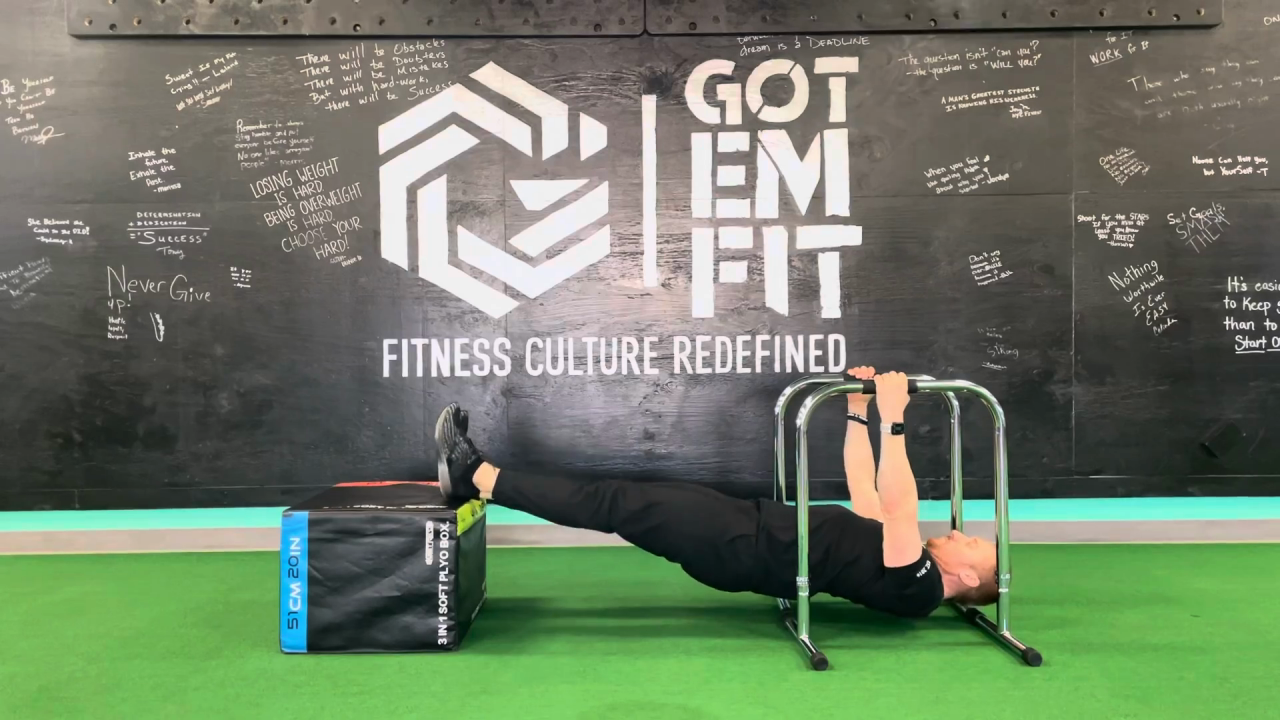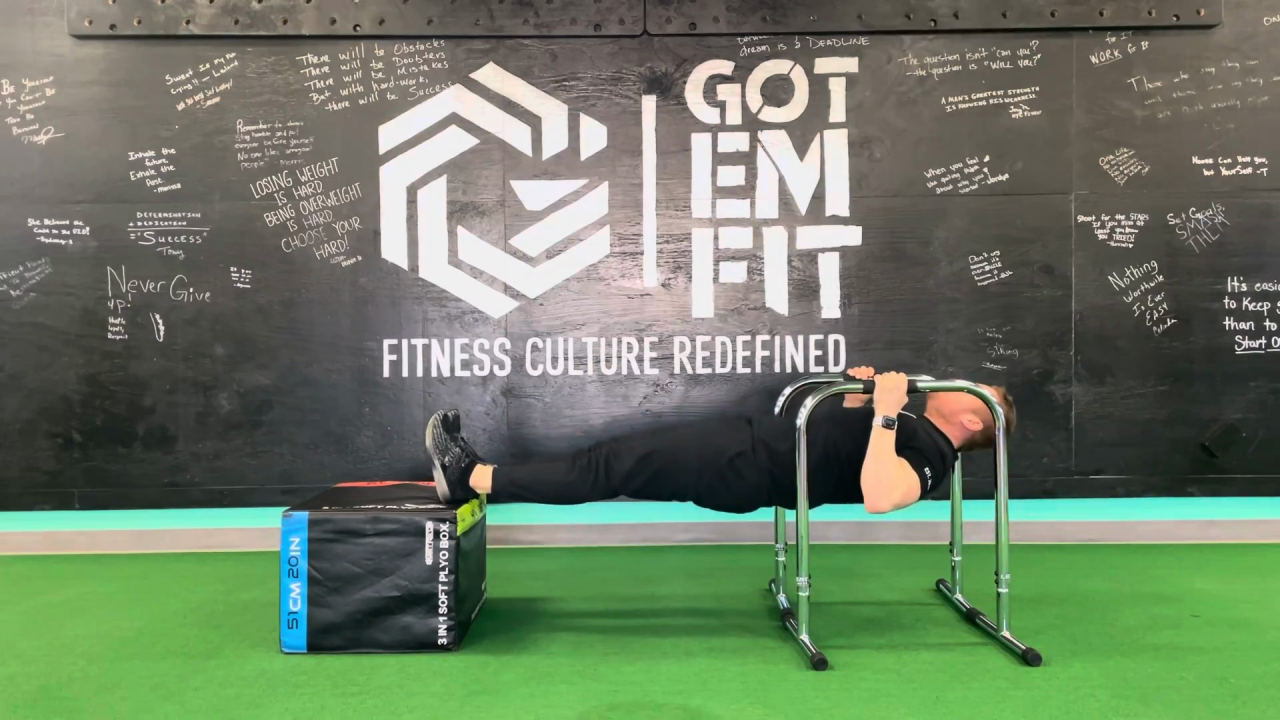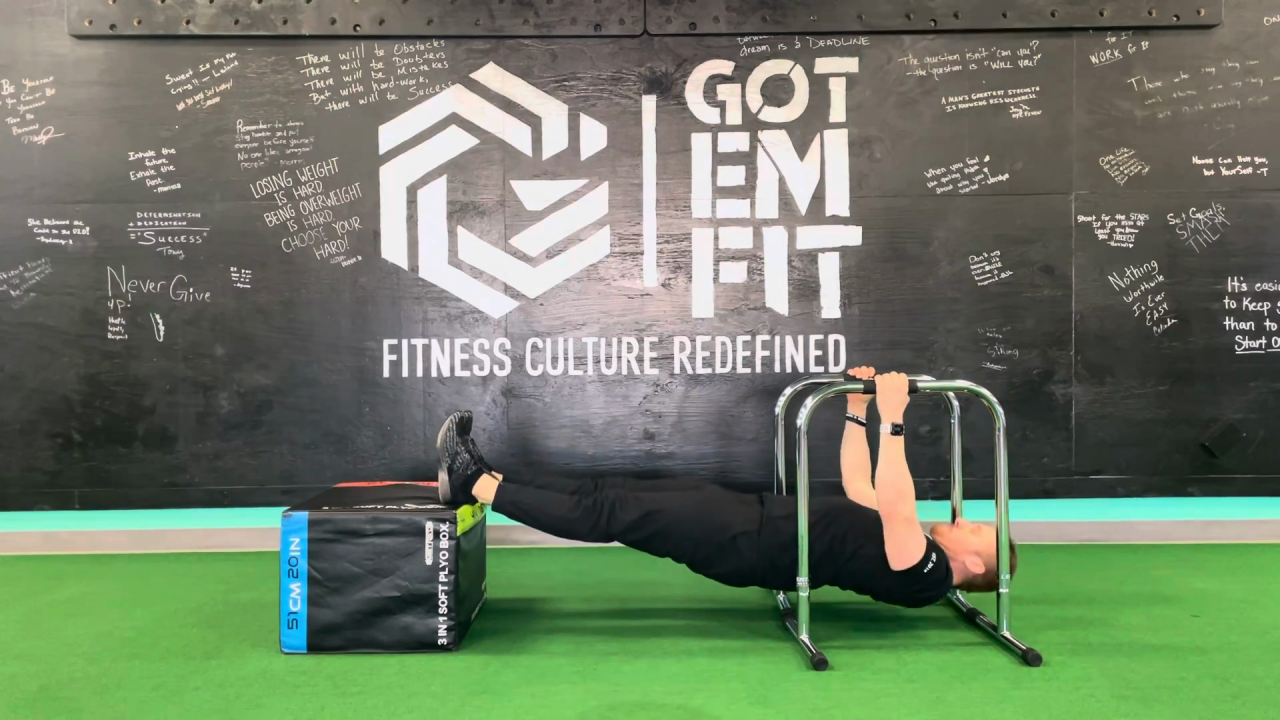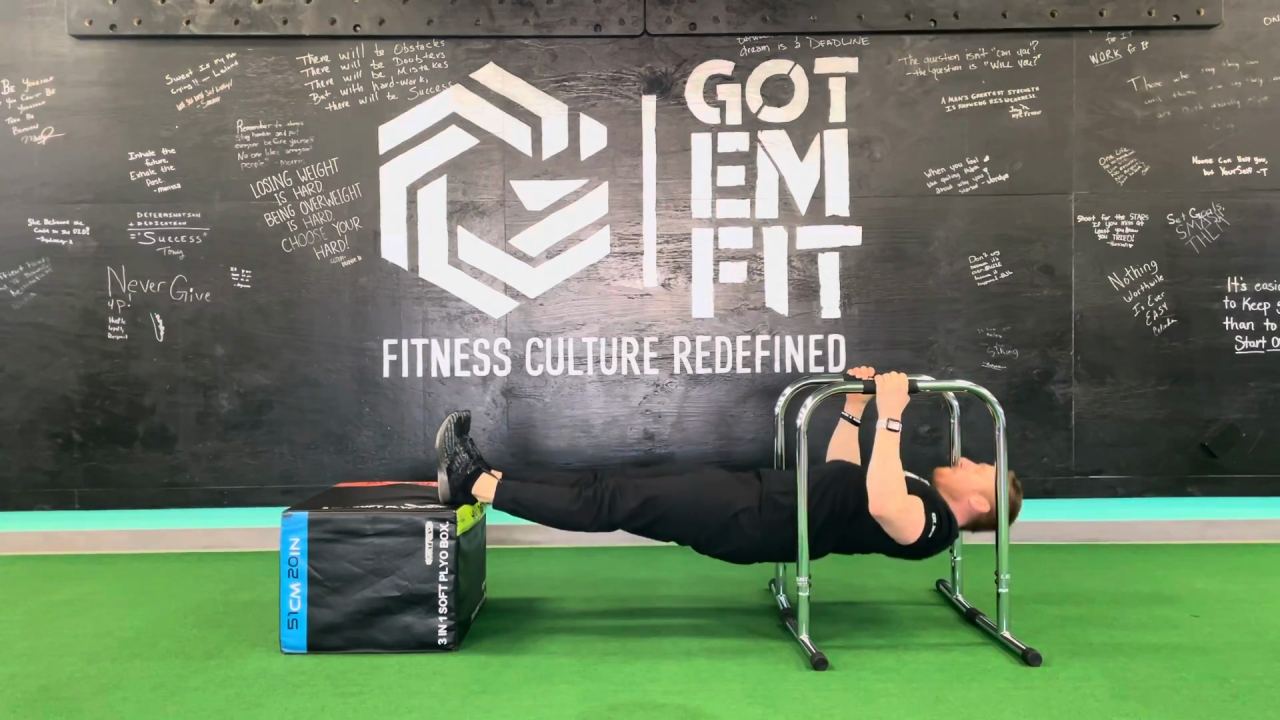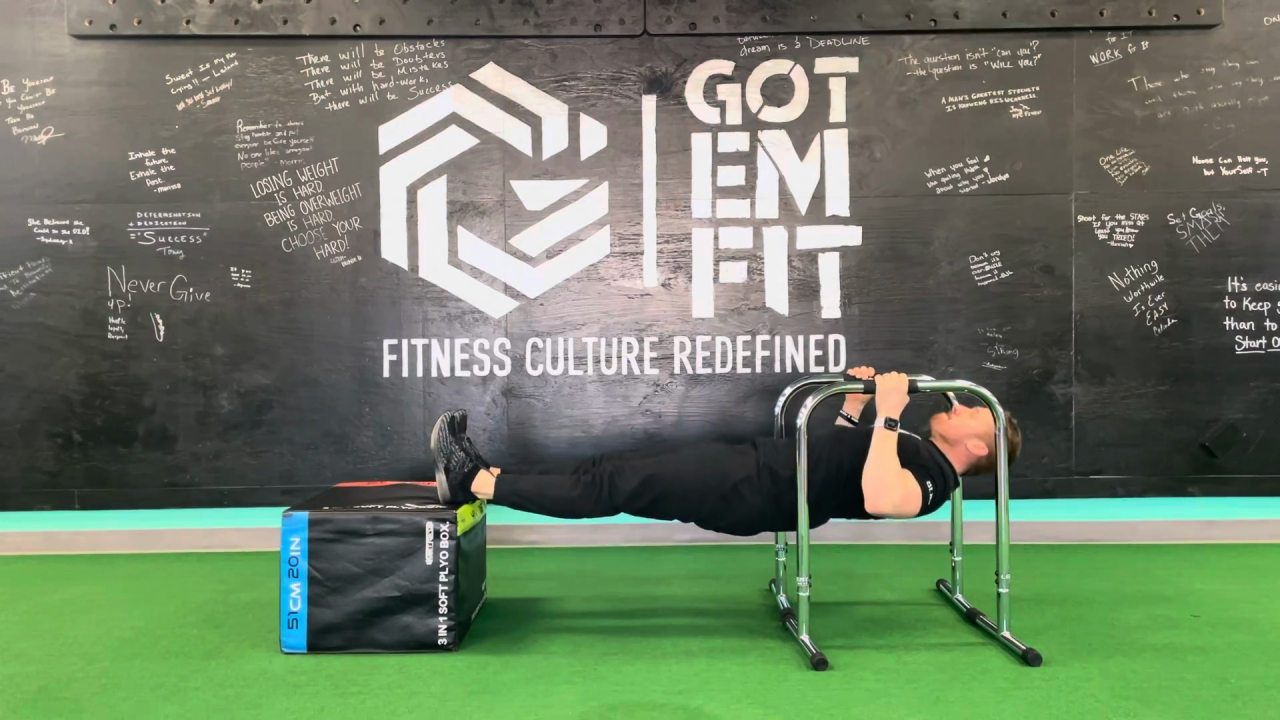
dt=1s
person 1, frame 1
left shoulder: (914, 588)
right shoulder: (909, 561)
left elbow: (898, 507)
right elbow: (865, 488)
left wrist: (892, 421)
right wrist: (857, 412)
left hip: (743, 550)
right hip: (753, 520)
left knee: (612, 506)
right knee: (616, 496)
left ankle: (478, 475)
right ankle: (477, 476)
person 1, frame 2
left shoulder: (926, 458)
right shoulder: (917, 437)
left elbow: (878, 496)
left wrist: (884, 413)
right wrist: (860, 395)
left hip: (745, 466)
right hip: (748, 440)
left knee: (605, 471)
right knee: (610, 461)
left ankle: (471, 478)
right ankle: (475, 473)
person 1, frame 3
left shoulder: (921, 573)
right shoulder: (917, 550)
left elbow: (893, 507)
right elbow: (858, 488)
left wrist: (893, 419)
right wrist: (857, 411)
left hip: (747, 542)
right hip: (753, 512)
left knee: (606, 515)
right knee: (611, 497)
left ankle: (475, 483)
right ankle: (481, 477)
person 1, frame 4
left shoulder: (928, 525)
right shoulder: (922, 499)
left elbow: (880, 503)
right elbow: (839, 472)
left wrist: (890, 418)
right wrist: (854, 407)
left hip: (749, 520)
right hip: (750, 493)
left knee: (606, 505)
right knee: (609, 486)
left ankle: (477, 484)
right ankle: (480, 475)
person 1, frame 5
left shoulder: (929, 479)
right shoulder: (918, 456)
left elbow: (876, 498)
left wrist: (888, 414)
right wrist: (856, 403)
left hip: (748, 492)
right hip: (750, 464)
left knee: (607, 489)
right knee: (609, 471)
left ankle: (474, 482)
right ankle: (481, 474)
